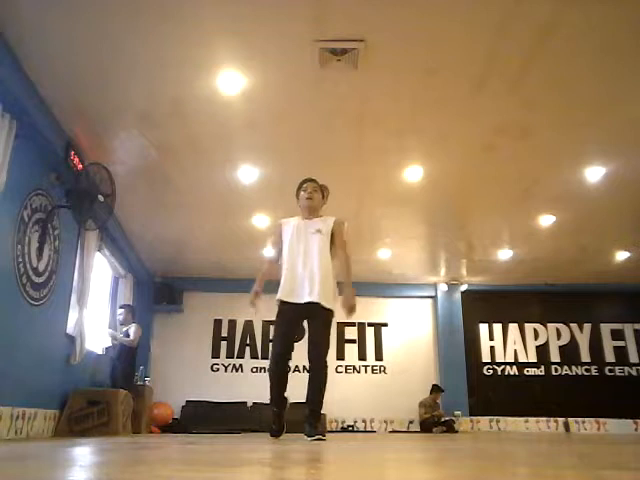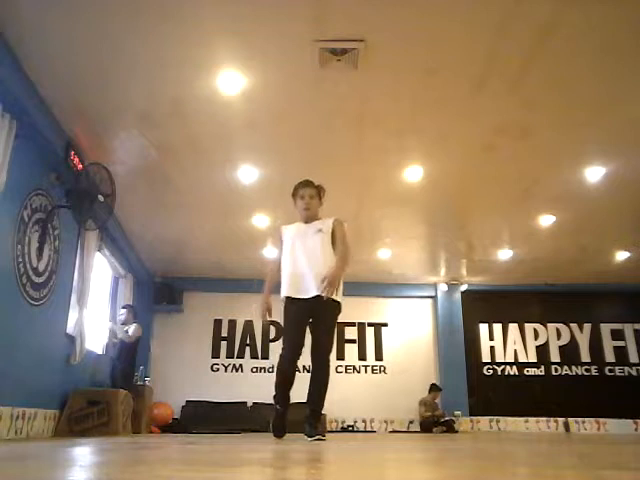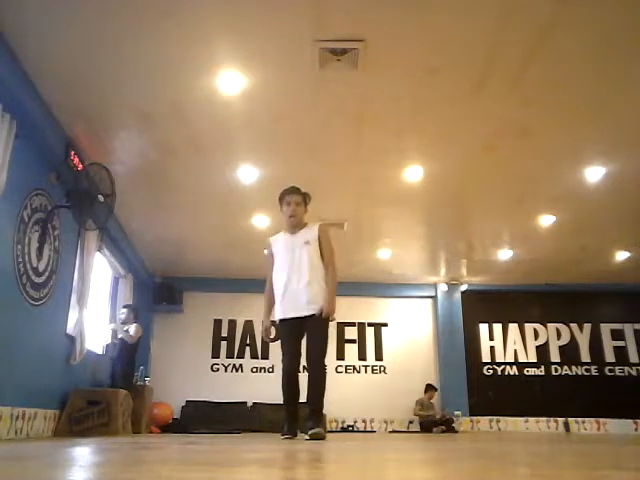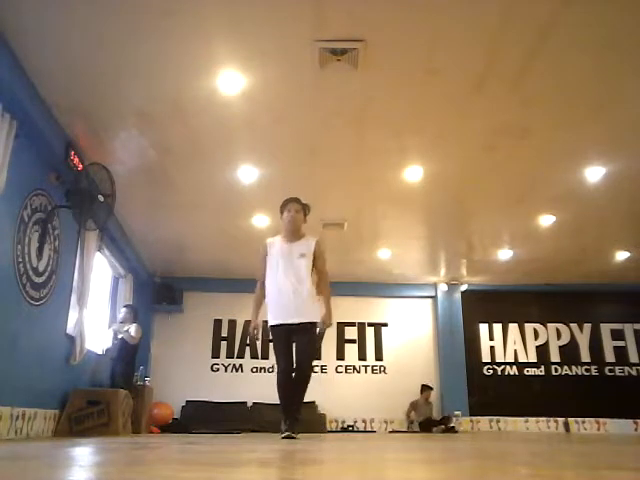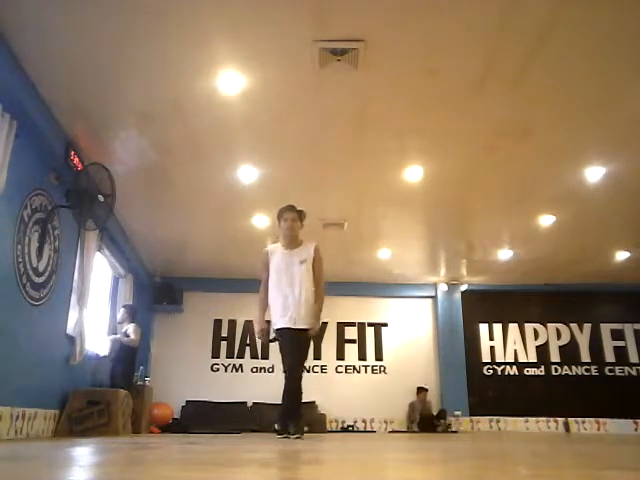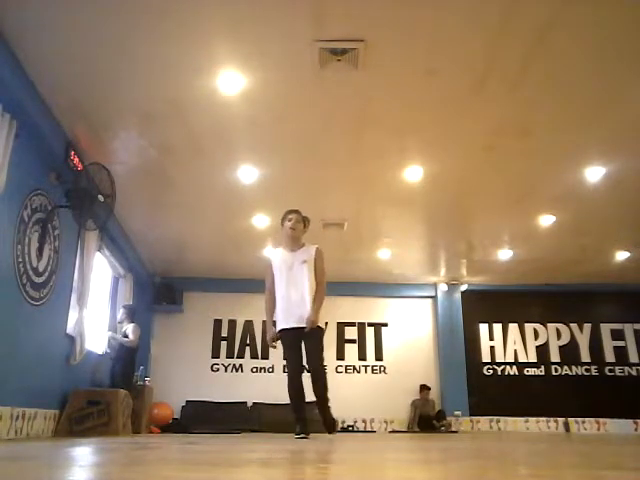
dt=0.5s
person 1, frame 1
left shoulder: (333, 224)
right shoulder: (284, 225)
left elbow: (342, 255)
right elbow: (273, 259)
left wrist: (348, 289)
right wrist: (258, 285)
left hip: (321, 298)
right hip: (289, 297)
left knee: (317, 360)
right knee: (279, 355)
left ankle: (313, 422)
right ankle: (278, 408)
person 1, frame 2
left shoulder: (333, 225)
right shoulder: (286, 231)
left elbow: (343, 252)
right elbow: (277, 265)
left wrist: (335, 273)
right wrist: (265, 296)
left hip: (326, 296)
right hip: (295, 295)
left knee: (321, 358)
right knee: (290, 352)
left ankle: (313, 421)
right ankle: (280, 407)
person 1, frame 3
left shoulder: (318, 231)
right shoulder: (274, 242)
left elbow: (330, 266)
right elbow: (271, 281)
left wrist: (330, 298)
right wrist: (266, 316)
left hip: (316, 308)
right hip: (287, 311)
left knee: (316, 362)
right knee: (289, 366)
left ankle: (315, 419)
right ankle: (291, 421)
person 1, frame 4
left shoulder: (314, 245)
right shoulder: (270, 246)
left elbow: (323, 279)
right elbow: (261, 282)
left wrist: (327, 309)
right wrist: (254, 315)
left hip: (307, 315)
right hip: (278, 317)
left knee: (305, 367)
right knee: (285, 368)
left ankle: (292, 416)
right ankle: (288, 420)
person 1, frame 5
left shoulder: (312, 250)
right shoulder: (270, 253)
left elbow: (319, 287)
right elbow: (264, 287)
left wrist: (316, 317)
right wrist: (261, 318)
left hip: (305, 321)
right hip: (282, 320)
left knee: (296, 370)
right knee: (292, 369)
left ankle: (284, 420)
right ankle: (295, 421)
person 1, frame 6
left shoulder: (314, 252)
right shoulder: (273, 256)
left elbow: (321, 285)
right elbow: (270, 292)
left wrist: (314, 313)
right wrist: (270, 324)
left hip: (311, 320)
right hip: (286, 322)
left knee: (316, 367)
right knee: (293, 372)
left ankle: (324, 410)
right ankle: (300, 422)
